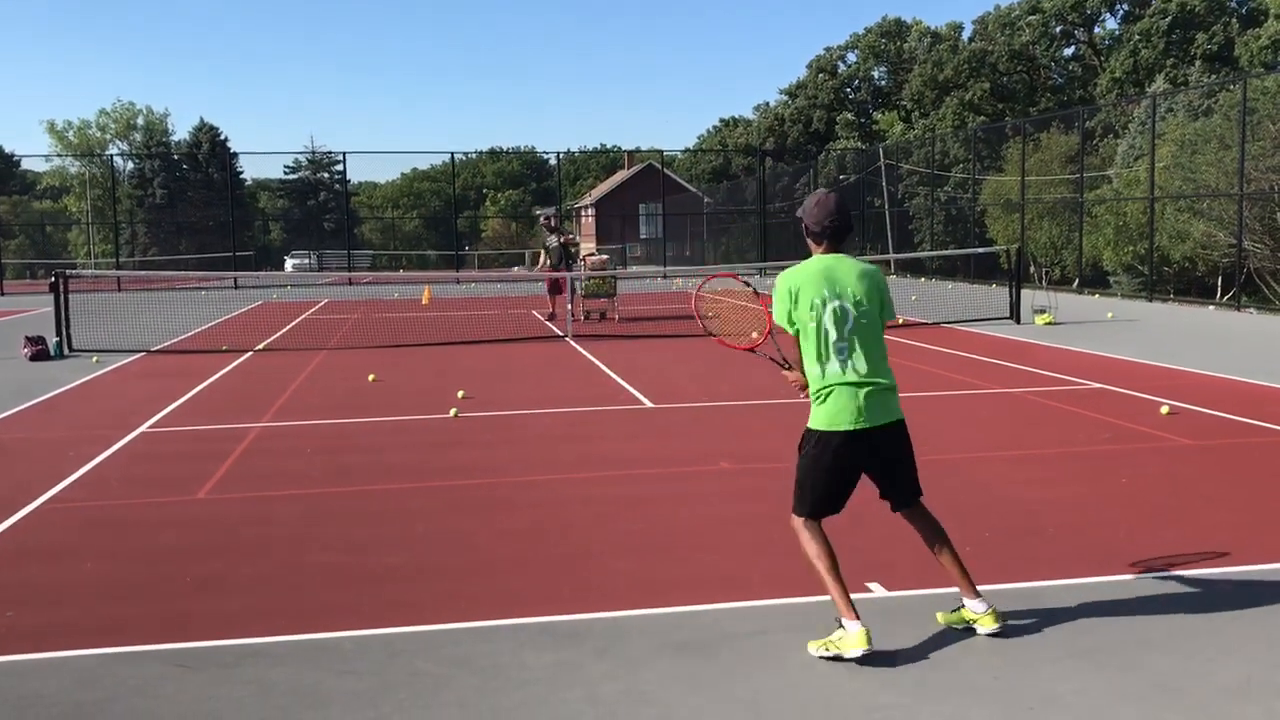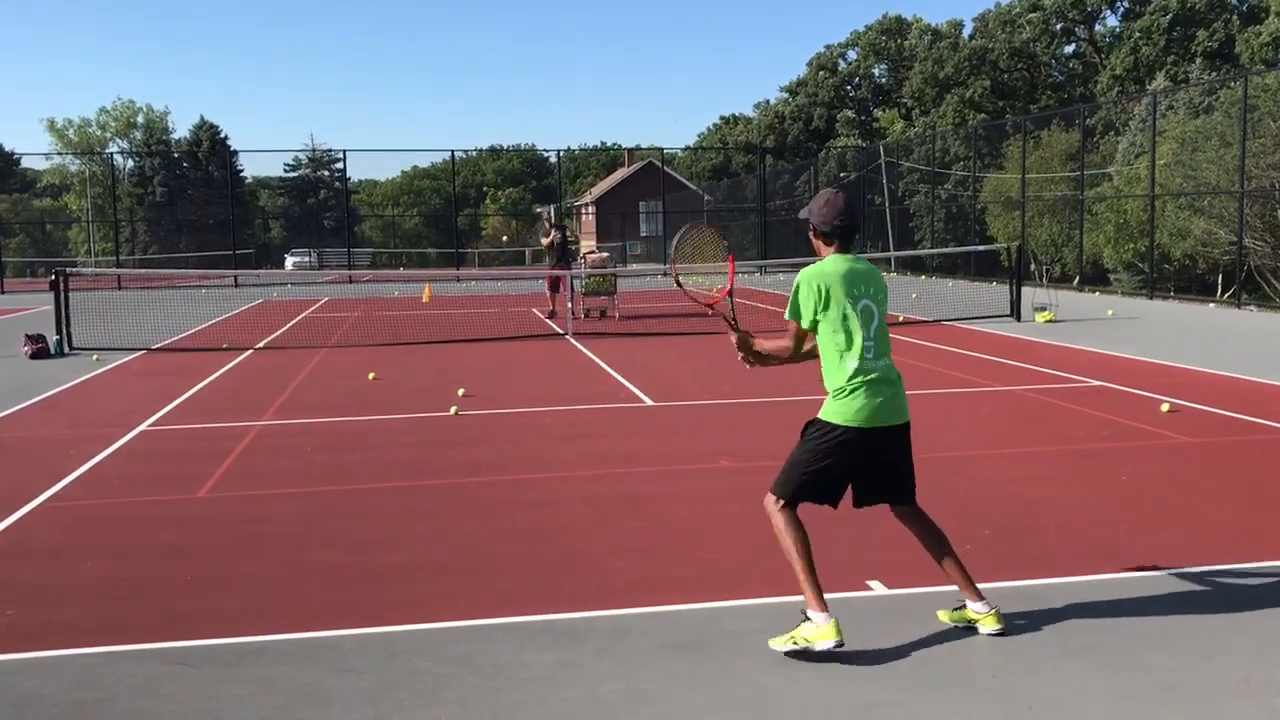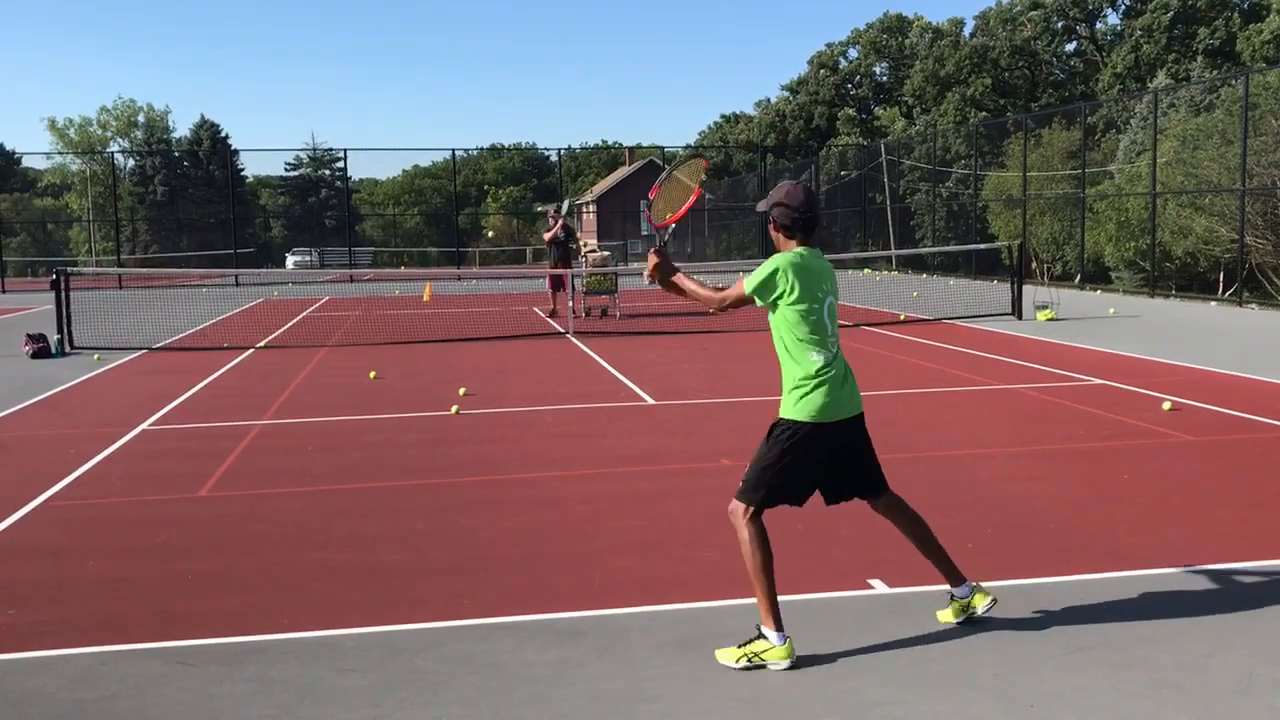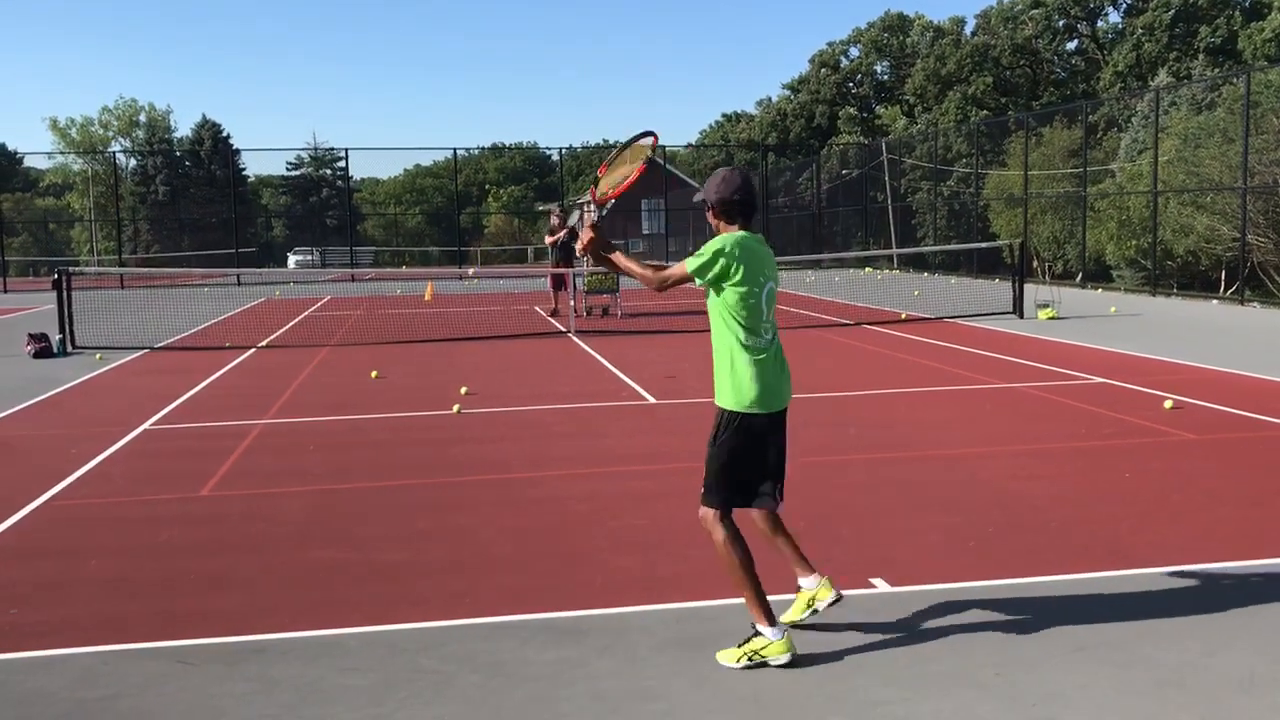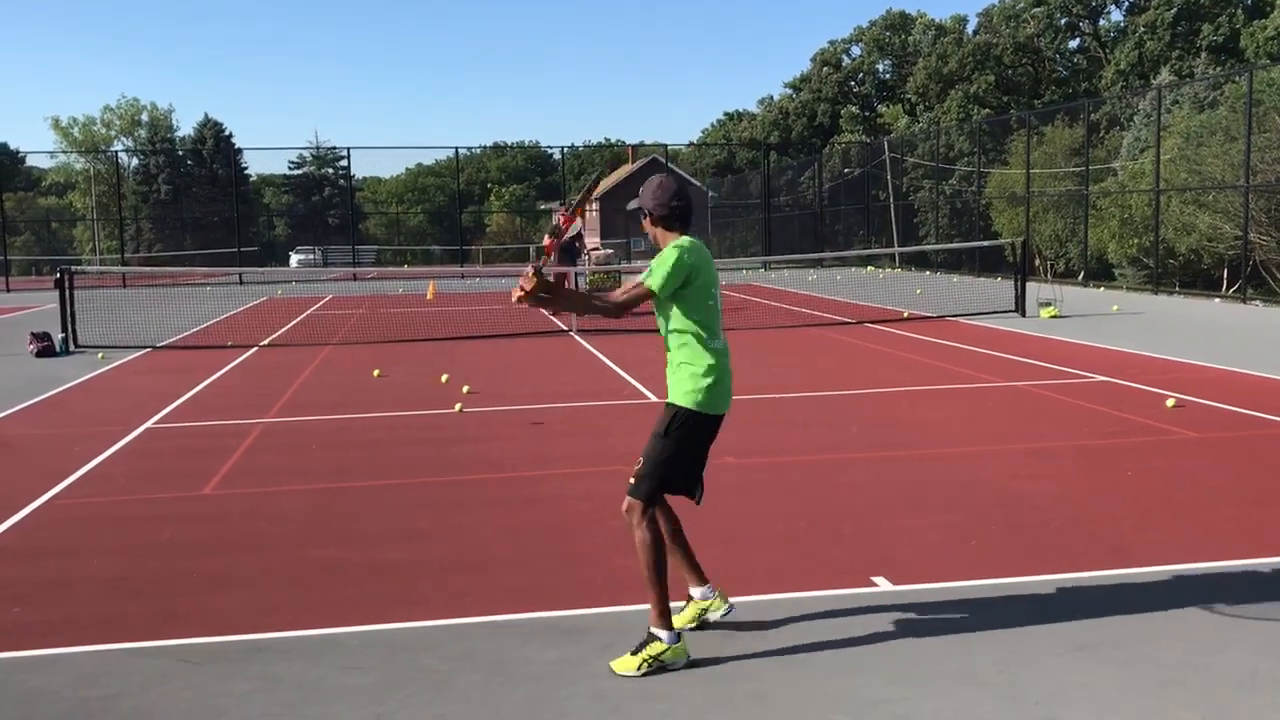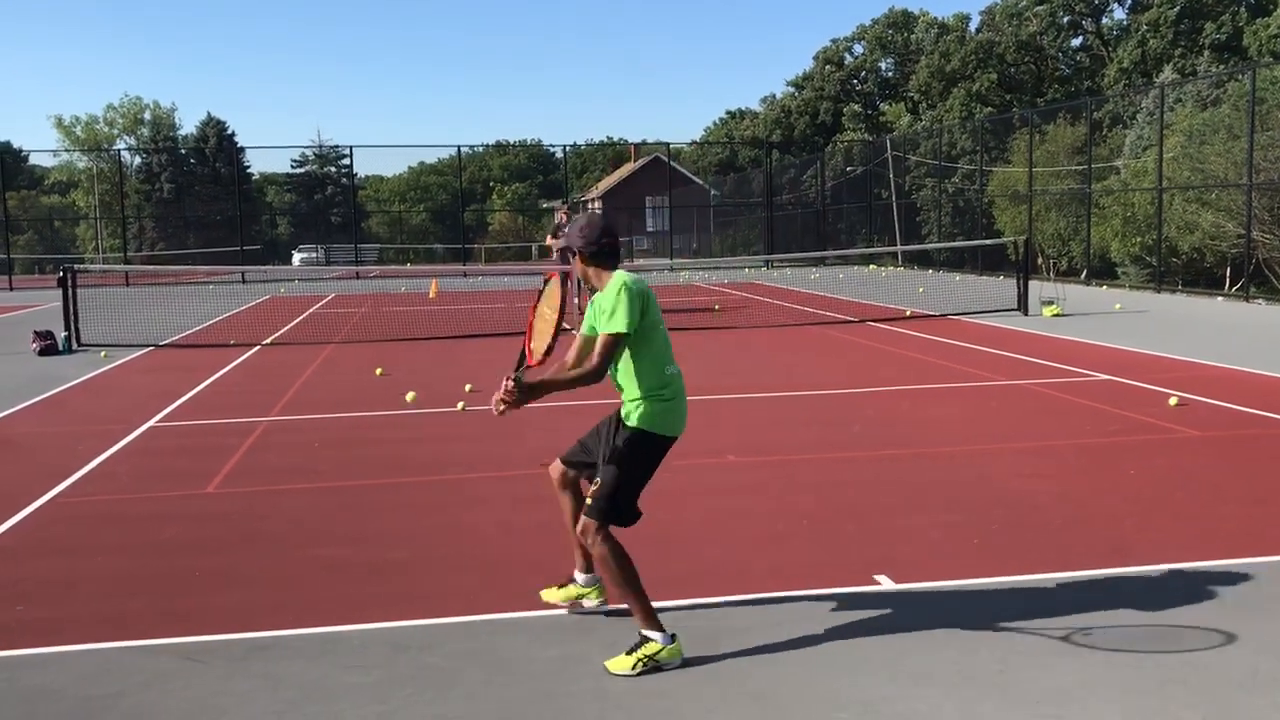
dt=0.2s
person 1, frame 1
left shoulder: (789, 281)
right shoulder: (872, 277)
left elbow: (803, 350)
left hip: (832, 417)
right hip: (884, 412)
left knee: (805, 519)
right knee: (912, 509)
left ankle: (851, 627)
right ankle: (977, 606)
person 1, frame 2
left shoulder: (813, 277)
right shoulder: (873, 276)
left elbow: (792, 345)
left wrist: (750, 346)
right wrist: (766, 356)
left hip: (846, 415)
right hip: (892, 411)
left knee: (778, 503)
right knee: (907, 508)
left ankle: (819, 620)
right ankle: (978, 605)
person 1, frame 3
left shoulder: (782, 266)
right shoulder: (821, 266)
left elbow: (722, 301)
right elbow: (744, 304)
left wrist: (671, 274)
right wrist: (680, 281)
left hip: (806, 412)
right hip: (845, 406)
left knee: (743, 511)
right knee: (884, 500)
left ankle: (773, 638)
right ankle: (965, 592)
person 1, frame 4
left shoulder: (729, 248)
right shoulder: (759, 249)
left elbow: (661, 281)
right elbow: (673, 277)
left wrist: (608, 252)
right wrist: (610, 256)
left hip: (745, 401)
right hip: (770, 395)
left knee: (714, 513)
right knee: (756, 501)
left ankle: (771, 636)
right ankle: (812, 581)
person 1, frame 5
left shoulder: (681, 253)
right shoulder: (689, 253)
left elbow: (619, 307)
right elbow: (619, 299)
left wrist: (550, 295)
right wrist: (553, 295)
left hip: (695, 397)
right hip: (703, 395)
left knee: (637, 506)
right knee: (650, 493)
left ankle: (665, 634)
right ankle: (704, 594)
person 1, frame 6
left shoulder: (623, 289)
right shoulder: (602, 297)
left elbow: (596, 369)
right elbow: (570, 363)
left wrist: (531, 391)
right wrist: (527, 388)
left hip: (651, 417)
right hip: (637, 411)
left knee: (591, 528)
right knee: (562, 473)
left ankle: (658, 639)
right ankle: (587, 580)
